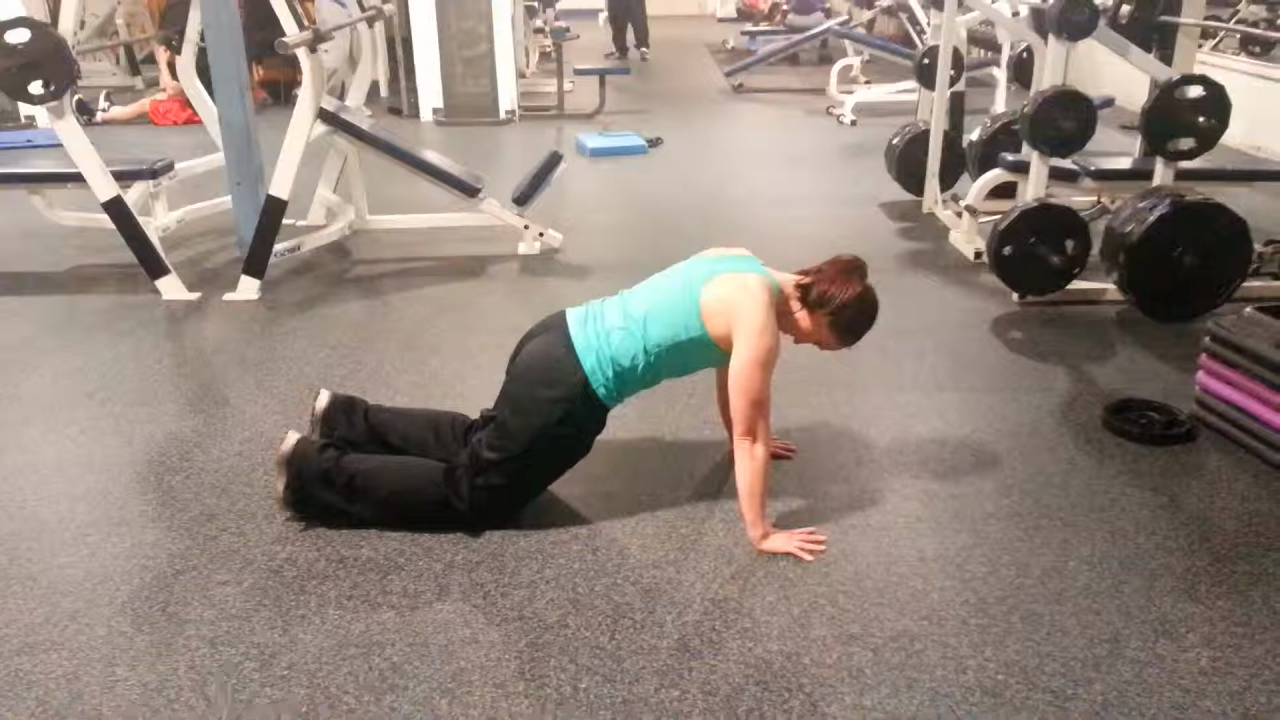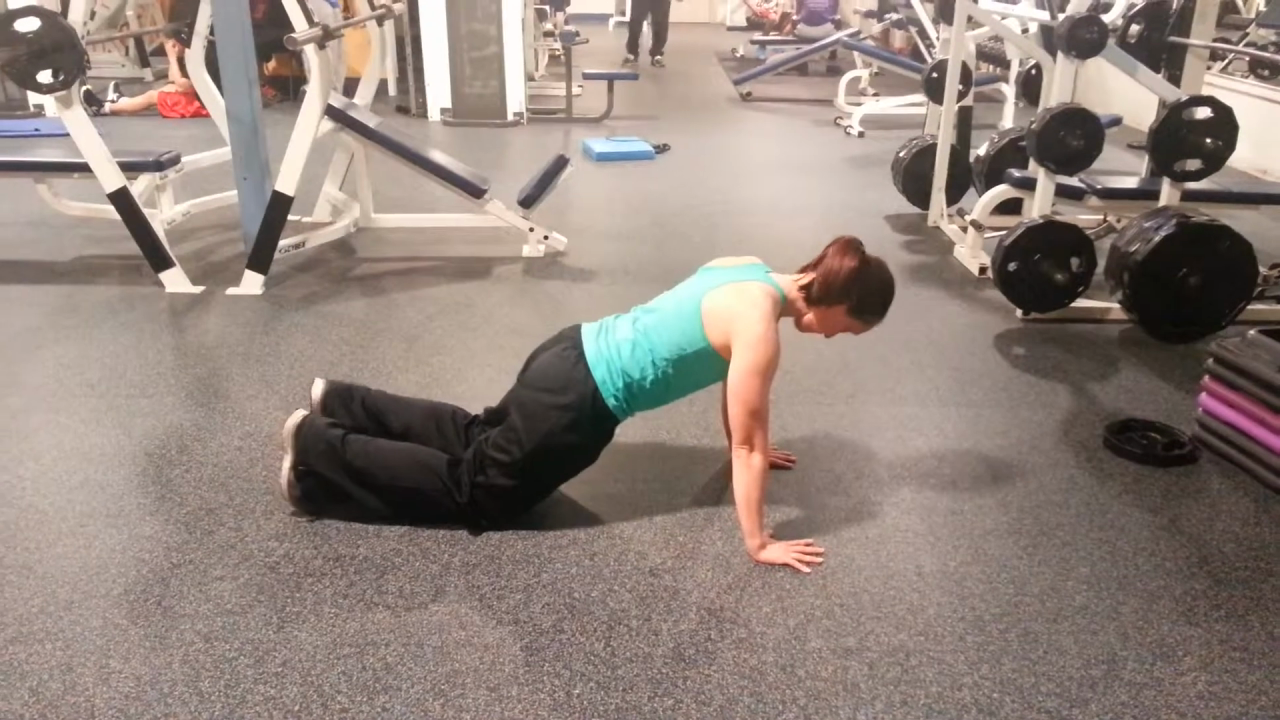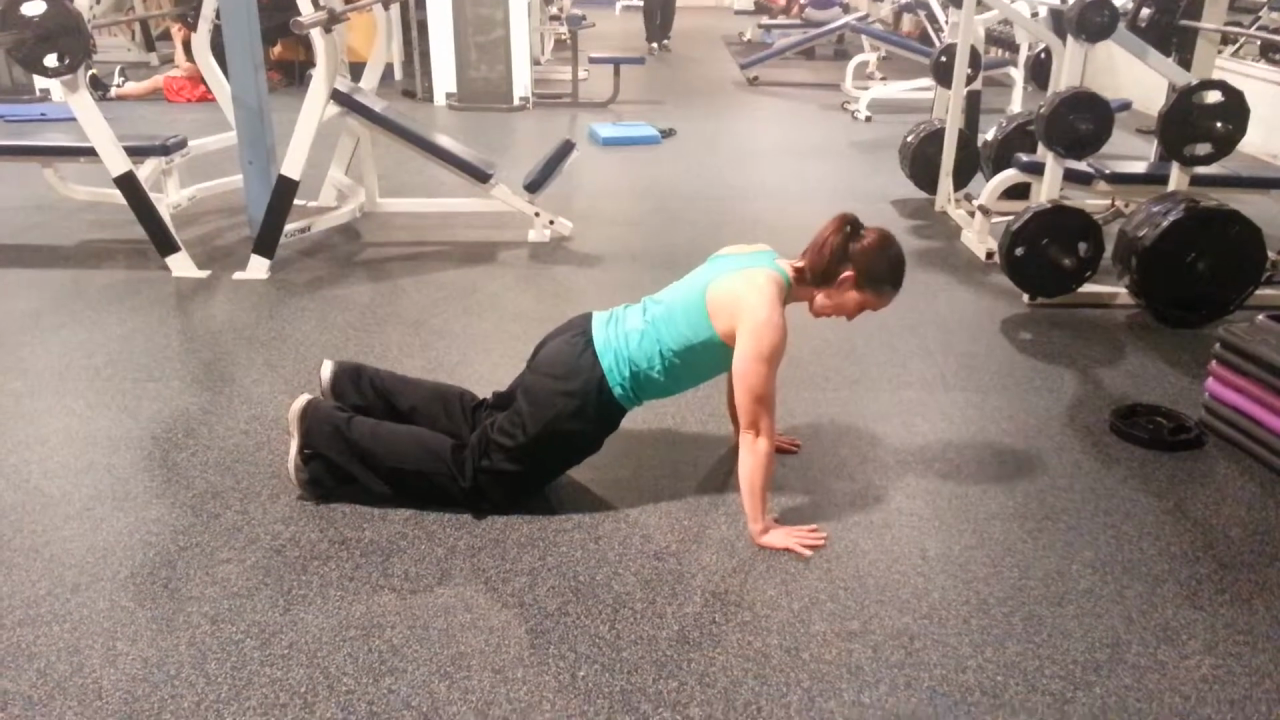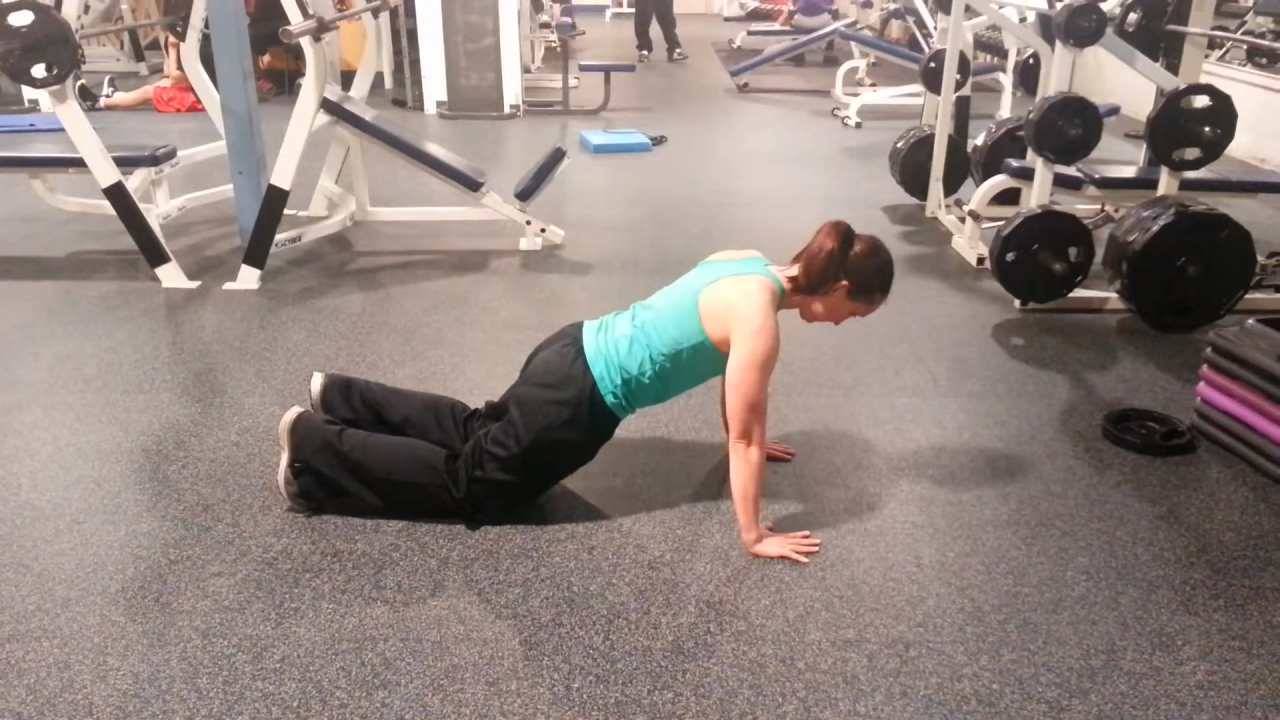
dt=0.7s
person 1, frame 1
left shoulder: (746, 268)
right shoulder: (759, 319)
right elbow: (749, 437)
left wrist: (750, 440)
right wrist: (761, 532)
left hip: (560, 341)
right hip: (567, 384)
left knee: (481, 444)
right knee: (474, 494)
left ankle: (345, 420)
right ankle: (312, 471)
person 1, frame 2
left shoulder: (748, 269)
right shoulder: (759, 326)
right elbow: (749, 446)
left wrist: (747, 446)
right wrist: (758, 542)
left hip: (577, 356)
right hip: (578, 401)
left knee: (478, 437)
right knee: (471, 490)
left ankle: (341, 405)
right ankle: (317, 447)
person 1, frame 3
left shoulder: (761, 259)
right shoulder: (764, 312)
right elbow: (756, 430)
left wrist: (751, 432)
right wrist: (760, 527)
left hip: (586, 345)
right hip: (584, 389)
left knee: (483, 423)
right knee: (475, 474)
left ankle: (349, 386)
right ankle: (322, 429)
person 1, frame 4
left shoulder: (751, 263)
right shoulder: (759, 319)
right elbow: (746, 437)
left wrist: (746, 441)
right wrist: (754, 535)
left hip: (578, 354)
right hip: (580, 396)
left knee: (476, 433)
right knee: (470, 483)
left ankle: (340, 397)
right ankle: (313, 440)
